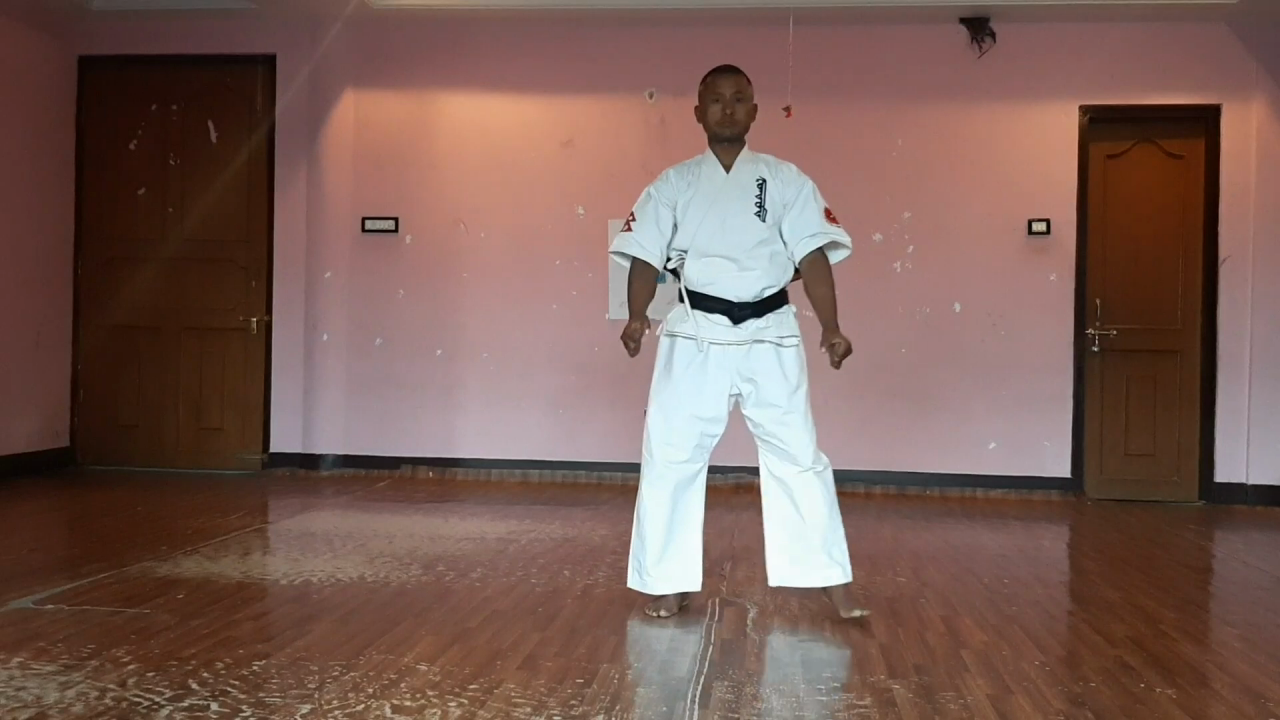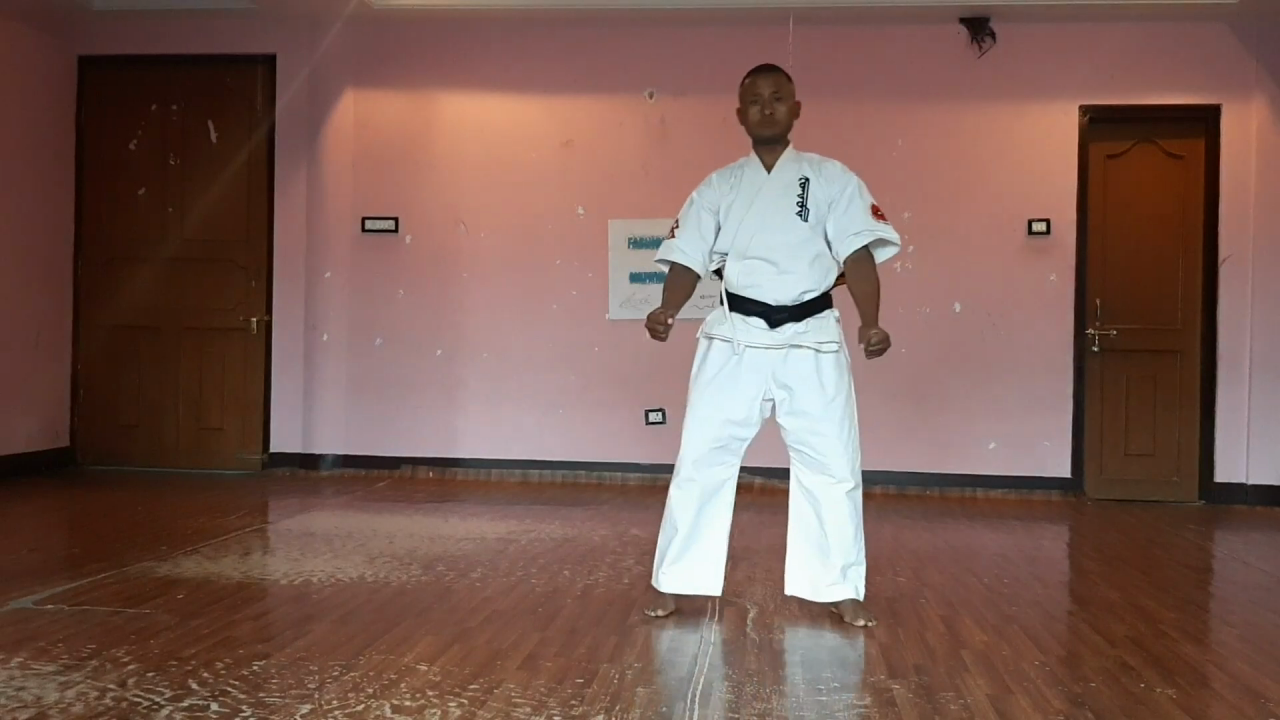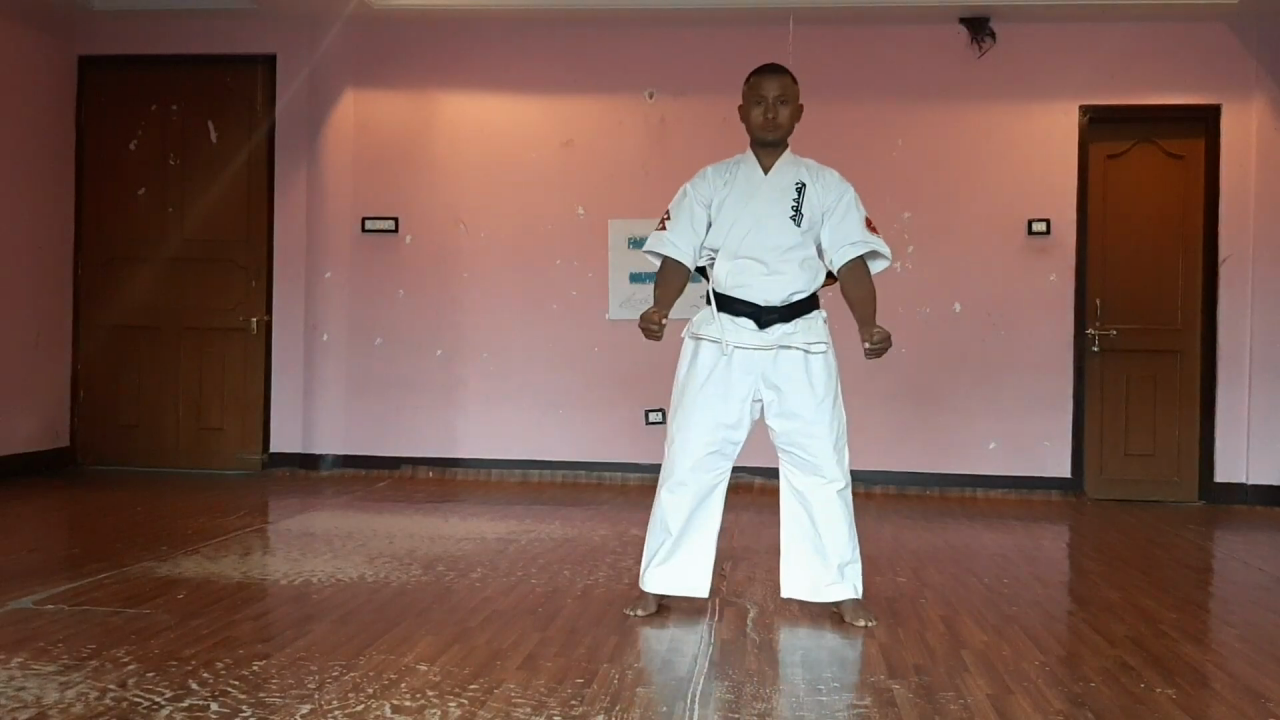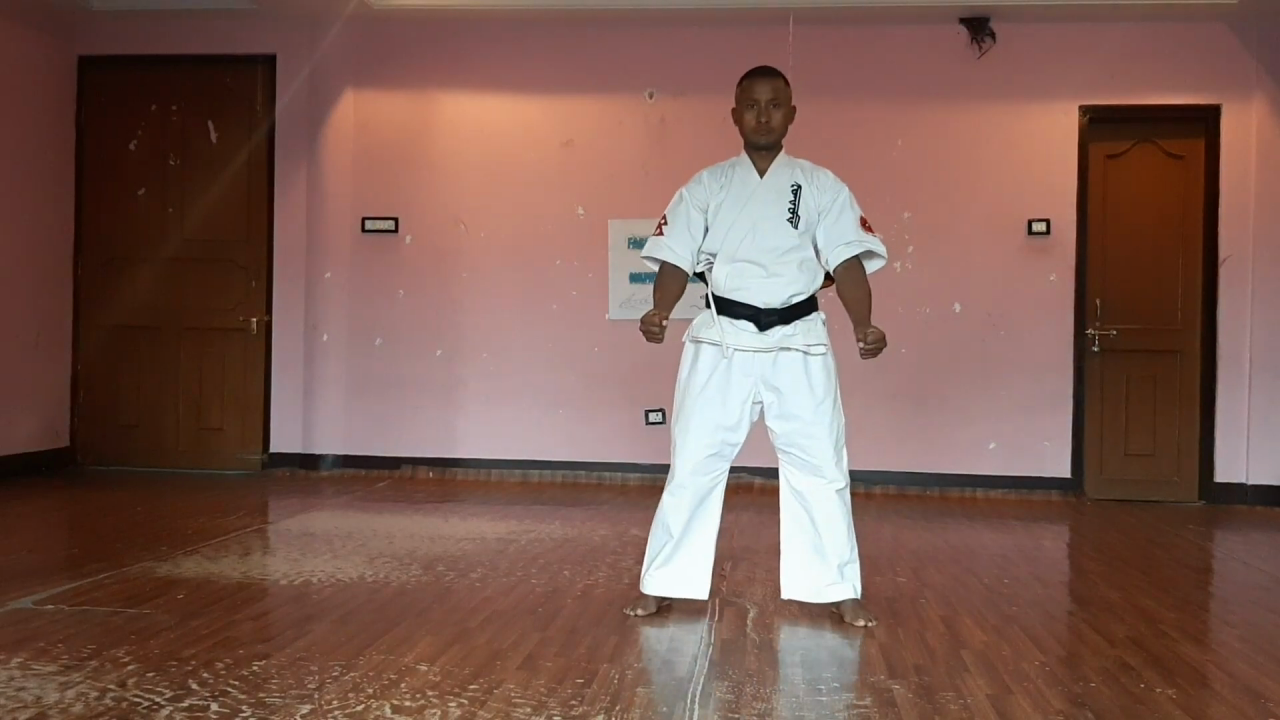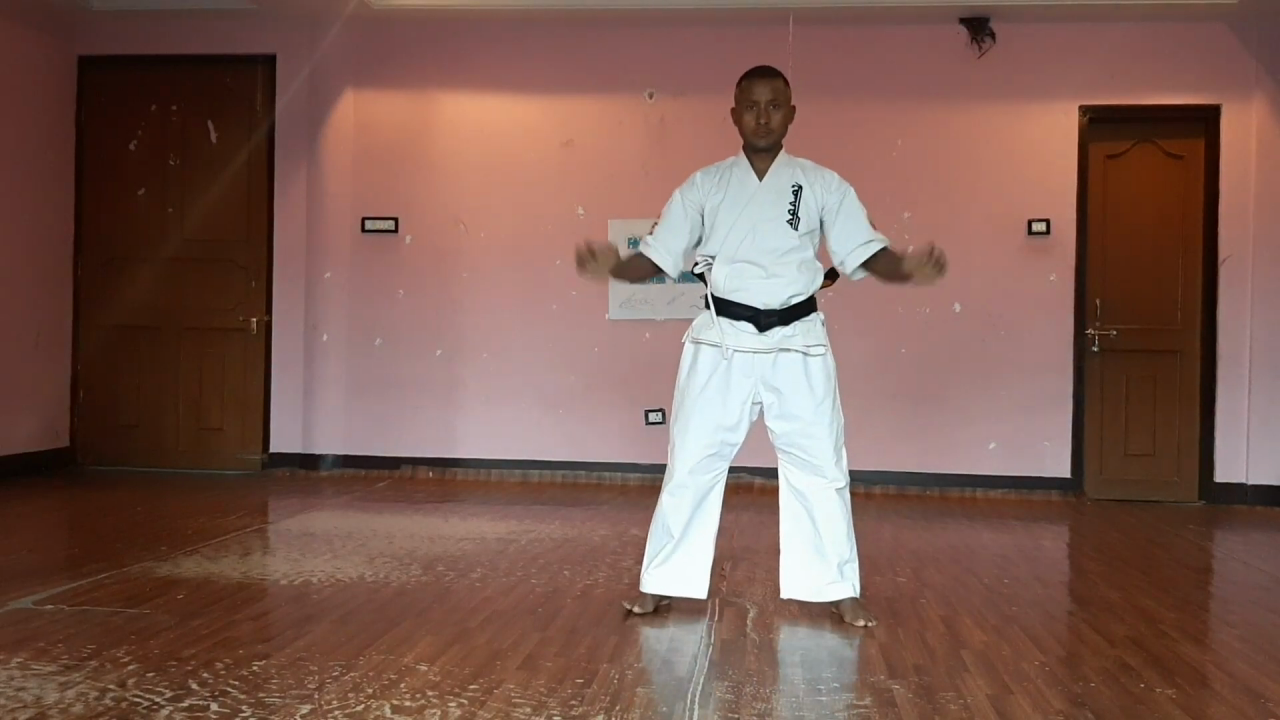
dt=0.3s
person 1, frame 1
left shoulder: (786, 179)
right shoulder: (673, 183)
left elbow: (812, 255)
right elbow: (645, 256)
left wrist: (830, 327)
right wrist: (637, 318)
left hip: (771, 334)
right hip: (695, 335)
left knee: (798, 456)
right knee: (671, 457)
left ankle: (833, 582)
right ankle: (668, 581)
person 1, frame 2
left shoulder: (832, 178)
right shoulder: (717, 187)
left elbow: (857, 254)
right elbow: (687, 260)
left wrist: (870, 323)
right wrist: (667, 311)
left hip: (811, 338)
right hip: (733, 338)
left knee: (831, 466)
right knee: (703, 458)
left ankle: (842, 590)
right ankle: (677, 582)
person 1, frame 3
left shoulder: (826, 186)
right shoulder: (710, 182)
left elbow: (851, 261)
right elbow: (677, 254)
left wrist: (868, 325)
right wrist: (660, 308)
left hip: (800, 339)
right hip: (721, 338)
left knee: (821, 466)
right knee: (692, 463)
left ankle: (840, 590)
right ankle: (658, 584)
person 1, frame 4
left shoulder: (822, 186)
right shoulder: (705, 186)
left elbow: (847, 260)
right elbow: (675, 259)
left wrist: (863, 325)
right wrist: (660, 311)
left hip: (798, 340)
right hip: (721, 339)
left knee: (820, 467)
right knee: (694, 465)
left ankle: (840, 591)
right ankle: (661, 584)
person 1, frame 5
left shoulder: (821, 184)
right shoulder: (705, 184)
left elbow: (862, 256)
right elbow: (661, 255)
left wrist: (904, 267)
right wrist: (617, 267)
left hip: (797, 340)
right hip: (721, 340)
left knee: (820, 467)
right knee: (692, 464)
left ankle: (840, 590)
right ankle: (660, 583)
